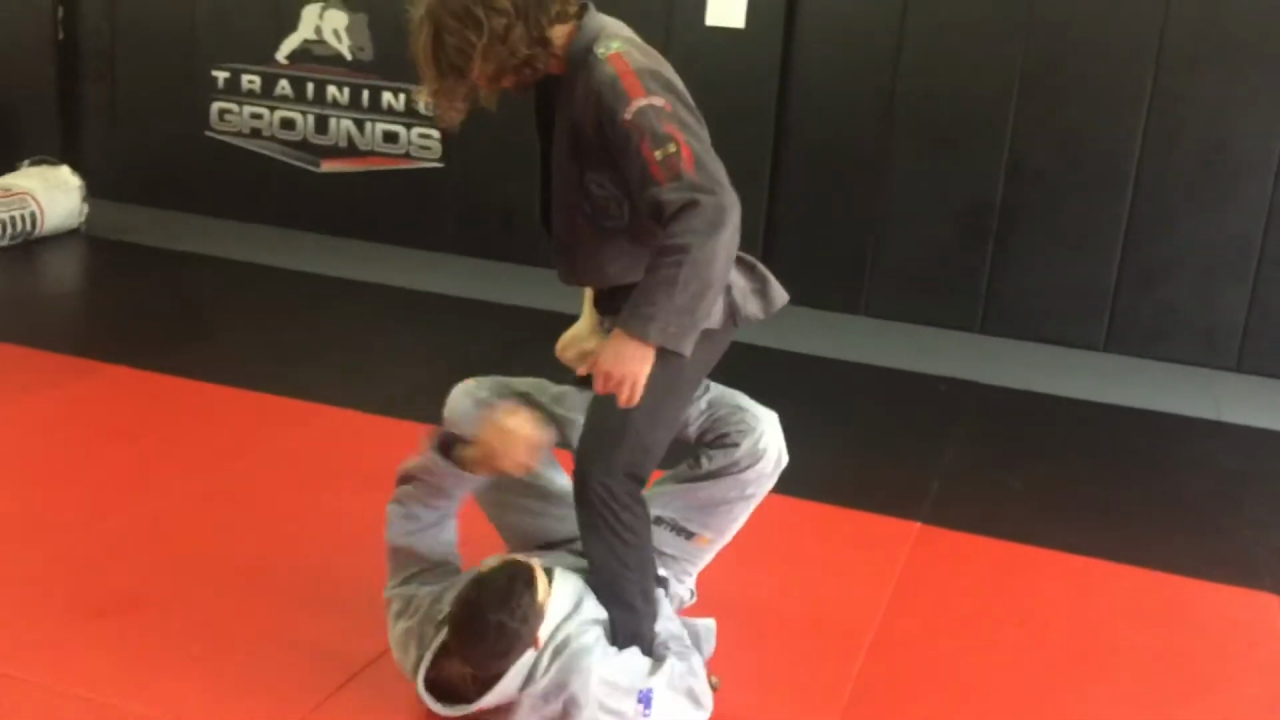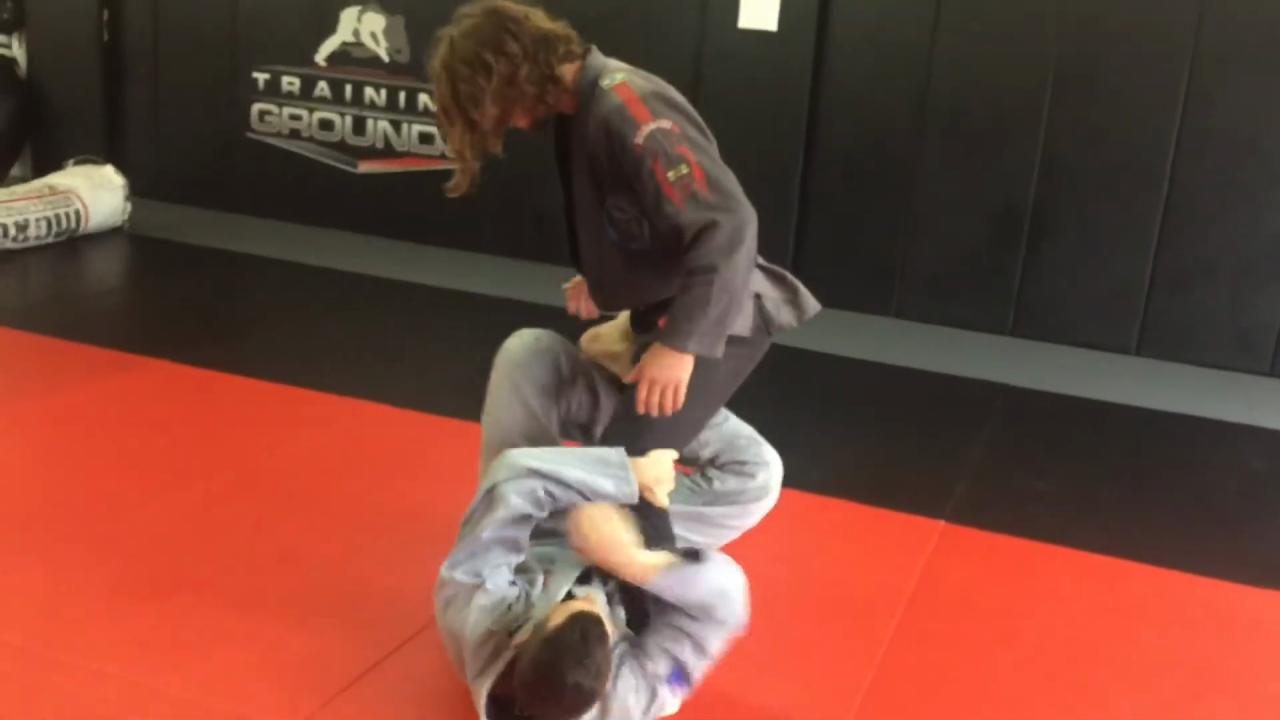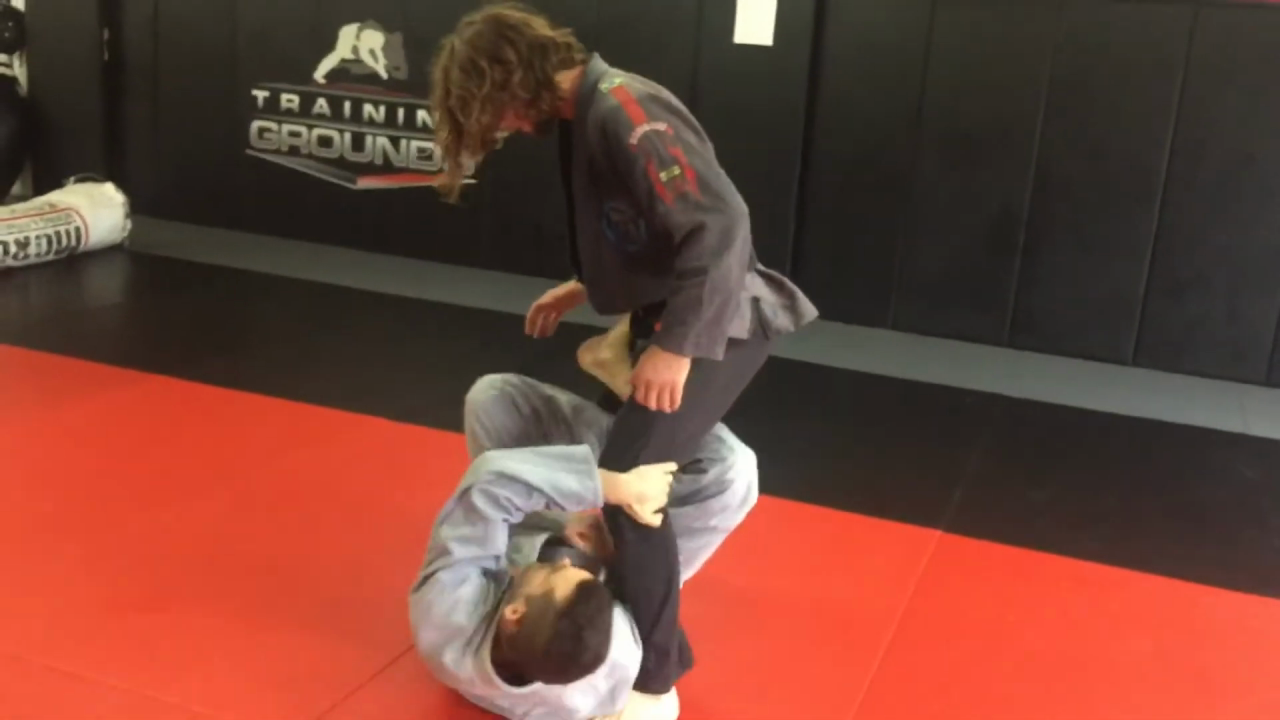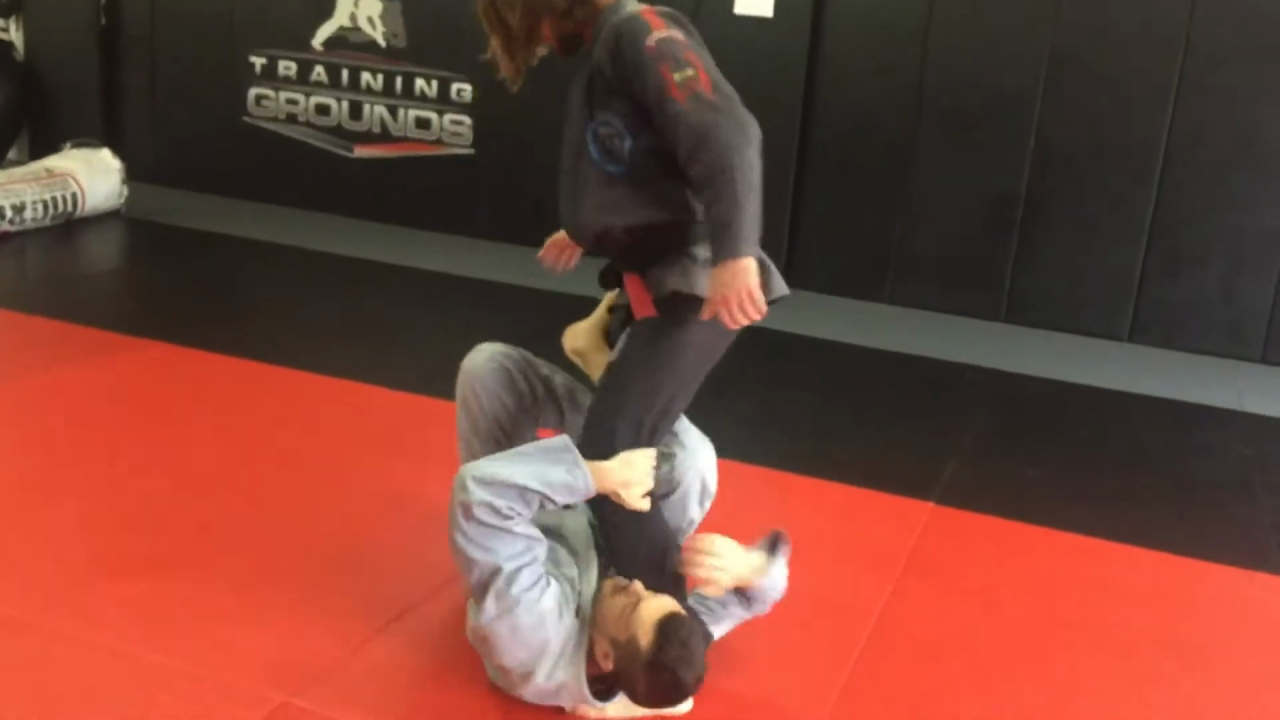
dt=0.5s
person 1, frame 1
left shoulder: (617, 78)
right shoulder: (573, 61)
left elbow: (707, 210)
left wrist: (643, 332)
right wrist: (610, 298)
left hip: (680, 307)
right hip: (638, 293)
left knee: (607, 473)
right knee: (604, 458)
person 1, frame 2
left shoulder: (626, 112)
right shoulder: (582, 104)
left elbow: (725, 227)
left wrist: (682, 345)
right wrist: (602, 281)
left hip: (718, 323)
right hip: (667, 314)
person 1, frame 3
left shoulder: (625, 114)
right shoulder: (586, 112)
left elbow: (719, 227)
left wrist: (678, 347)
right wrist: (585, 285)
left hip: (715, 327)
right hip: (678, 319)
left knee: (628, 478)
right knee: (627, 471)
left ankle: (651, 679)
right ankle: (646, 628)
person 1, frame 4
right shoulder: (607, 49)
left elbow: (726, 135)
left wrist: (733, 253)
right wrist: (586, 234)
left hip: (691, 287)
right hip: (662, 280)
left knee: (608, 455)
right knee: (617, 445)
person 2, frame 1
left shoulder: (419, 639)
right shoulder: (581, 680)
left elbow: (416, 520)
left wrist: (474, 458)
right wrist: (648, 597)
left hip: (558, 552)
left knee: (474, 400)
right knee: (754, 437)
person 2, frame 2
left shoulder: (471, 625)
left elbow: (510, 482)
right elbow: (725, 598)
left wrist: (629, 473)
right wrist: (634, 562)
left hip: (528, 546)
right hip: (600, 563)
left knee: (532, 350)
right knee: (755, 473)
person 2, frame 3
left shoulder: (443, 617)
right shoulder: (614, 658)
left elbow: (491, 477)
left wrist: (614, 486)
right wrist: (615, 555)
left knee: (493, 395)
right knee: (730, 472)
person 2, frame 4
left shoulder: (526, 628)
right shoulder: (671, 648)
left elbow: (480, 489)
right elbow: (753, 596)
left wrist: (599, 475)
right wrist: (747, 569)
left hip: (513, 533)
right hip: (587, 534)
left knee: (489, 365)
right knee: (687, 463)
right ankle: (597, 361)
